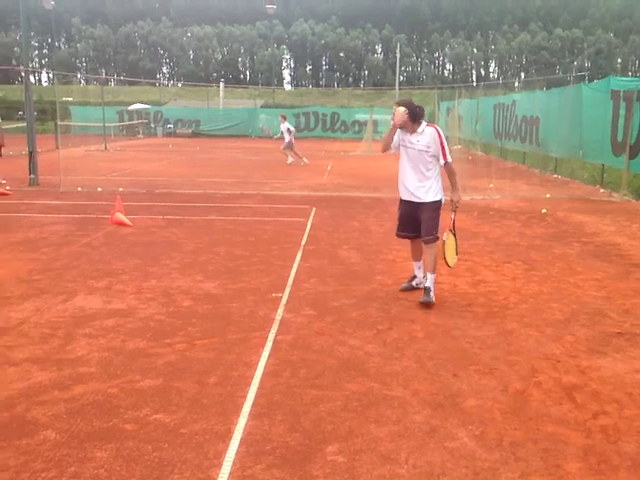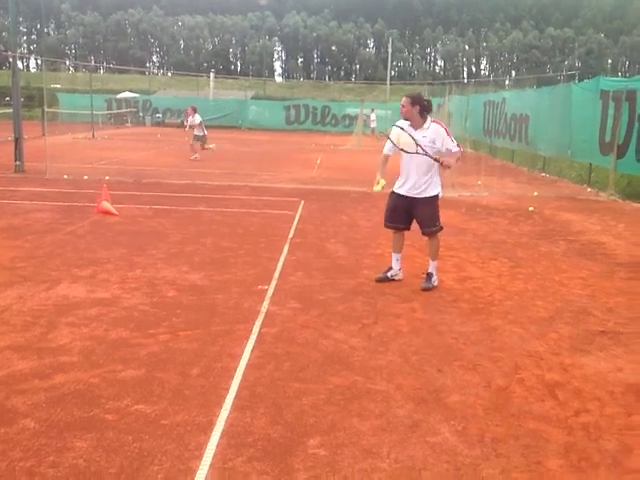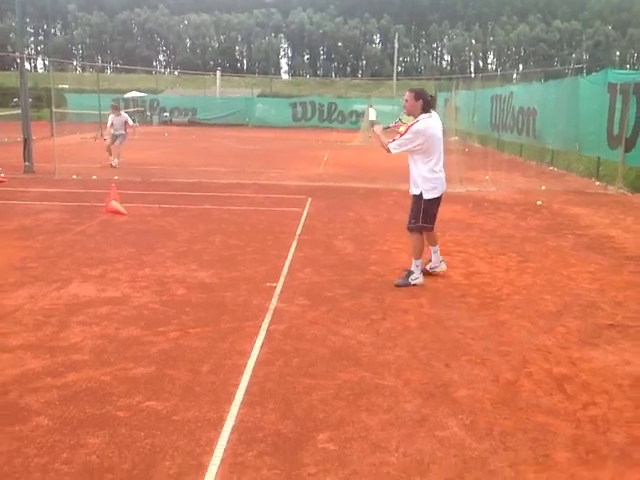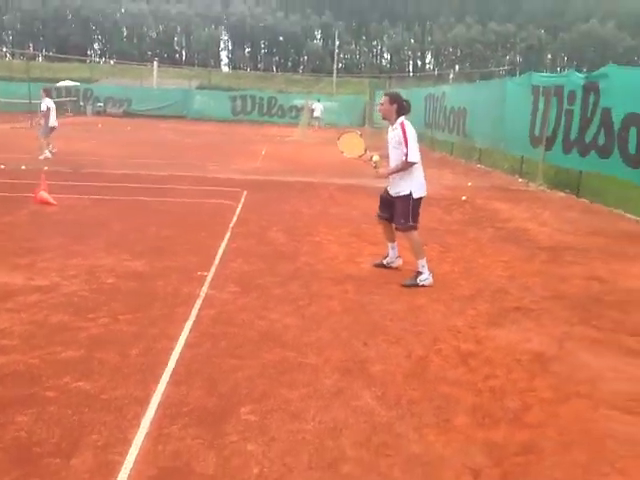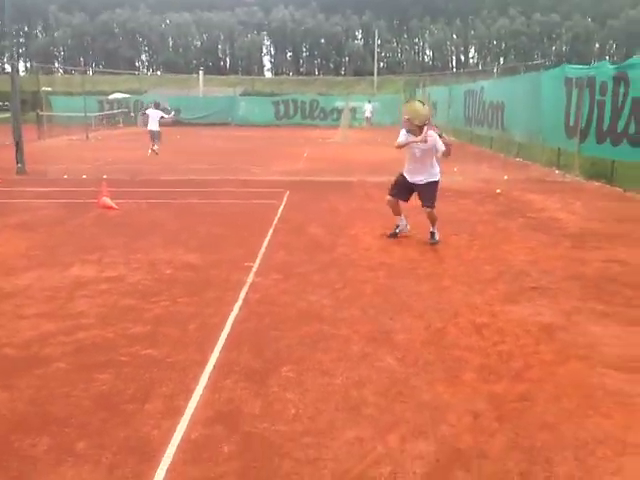
dt=1s
person 1, frame 1
left shoulder: (432, 132)
right shoulder: (400, 132)
left elbow: (446, 162)
right elbow: (384, 148)
left wrist: (455, 190)
right wrist: (395, 126)
left hip: (430, 196)
right hip: (408, 195)
left knee: (429, 240)
right knee: (413, 238)
left ankle: (429, 287)
right ankle: (419, 277)
person 1, frame 2
left shoulder: (437, 129)
right shoulder: (400, 127)
left elbow: (455, 150)
right elbow: (387, 152)
left wrist: (450, 158)
right wrist: (380, 173)
left hip: (427, 191)
right hip: (402, 189)
left knee: (432, 232)
right knee: (397, 229)
left ankle: (432, 273)
right ankle: (396, 269)
person 1, frame 3
left shoulder: (418, 128)
right shoulder: (432, 117)
left elbow: (390, 147)
left wrist: (378, 132)
right wrist: (403, 128)
left hip: (426, 186)
right hip: (430, 182)
left knee: (416, 228)
right knee: (424, 226)
left ankle: (416, 273)
right ankle: (436, 262)
person 1, frame 4
left shoulder: (405, 128)
right shoulder: (392, 127)
left elbow: (411, 160)
left wrist: (388, 171)
right wrist: (379, 156)
left hip: (409, 188)
right hip: (396, 186)
left knee: (408, 228)
right knee: (384, 218)
left ankle: (424, 274)
right ankle: (393, 257)
person 1, frame 5
left shoulder: (432, 135)
right shoulder: (406, 132)
left elbow: (444, 152)
right elbow: (397, 145)
left wrist: (447, 150)
right wrist: (415, 140)
left hip: (429, 177)
right hip: (409, 175)
left knee: (428, 209)
right knee: (391, 199)
left ankle: (434, 231)
right ankle: (402, 226)
